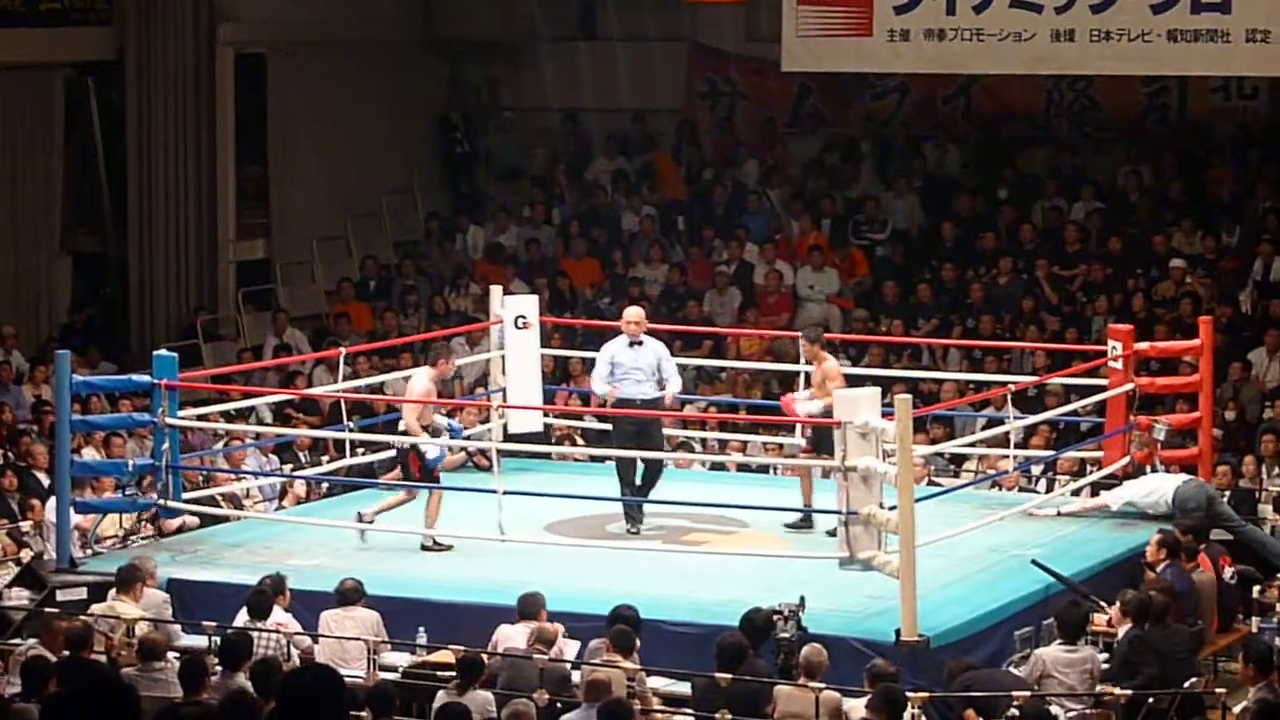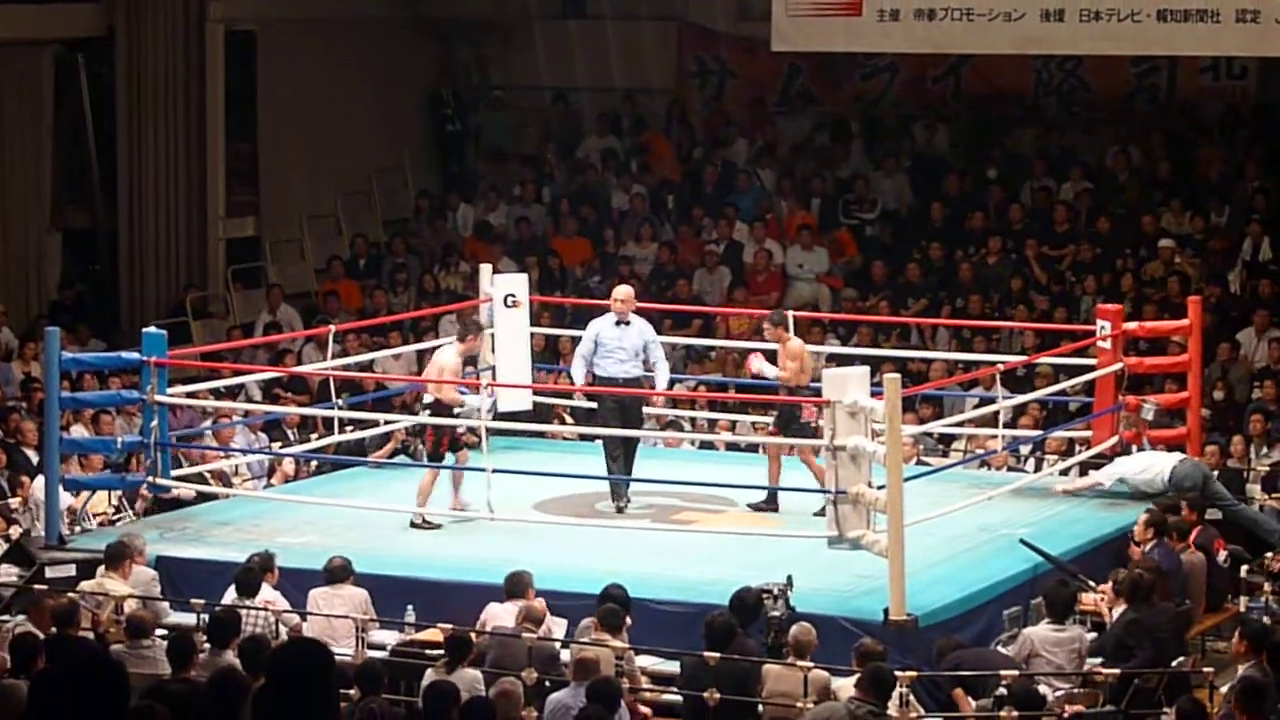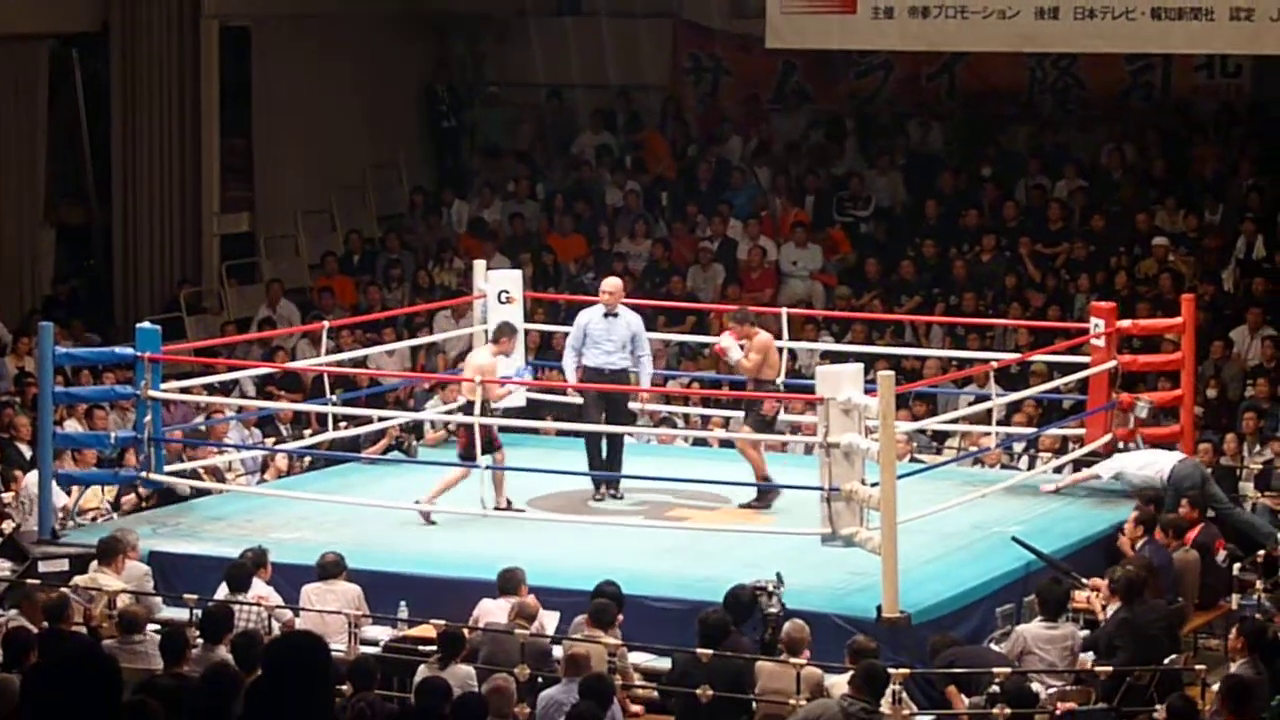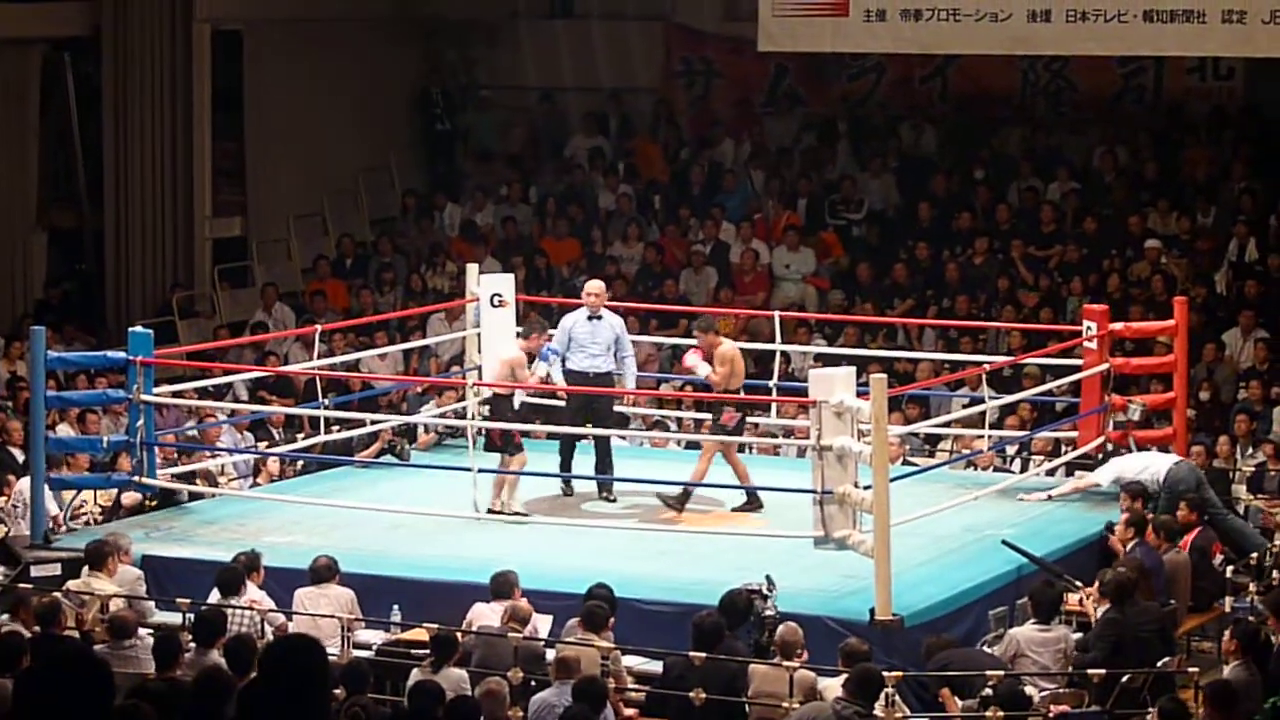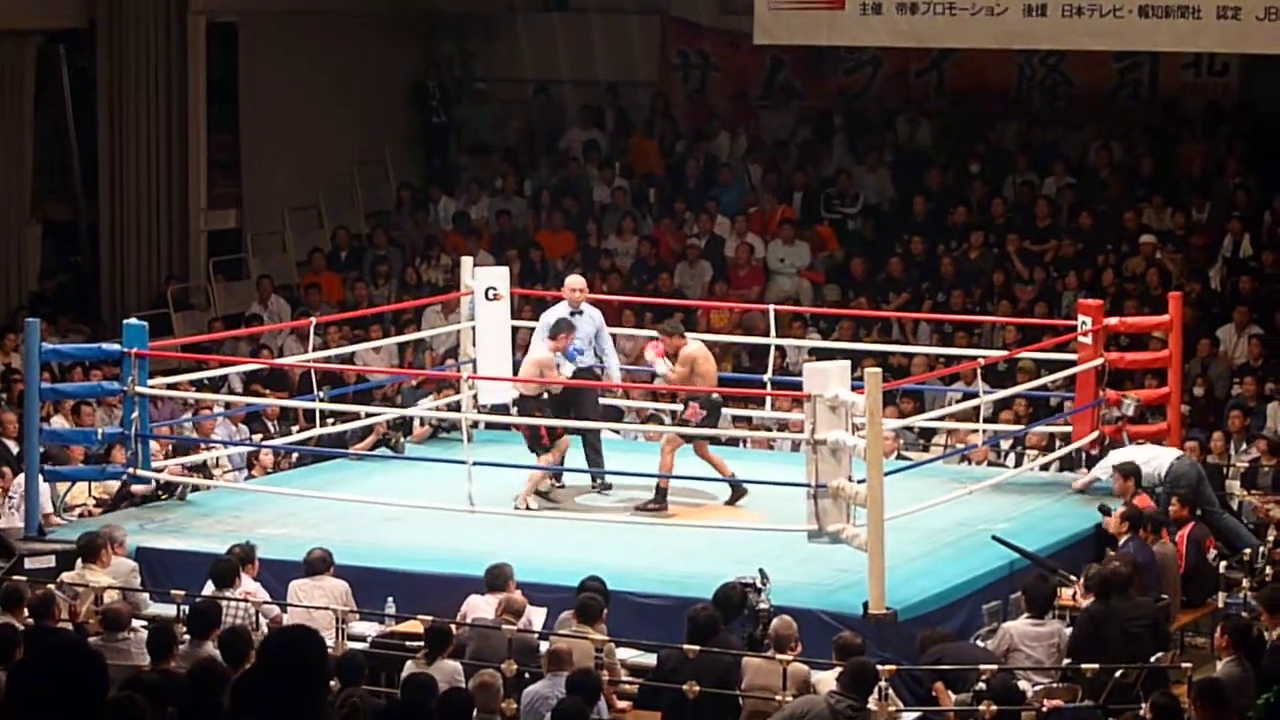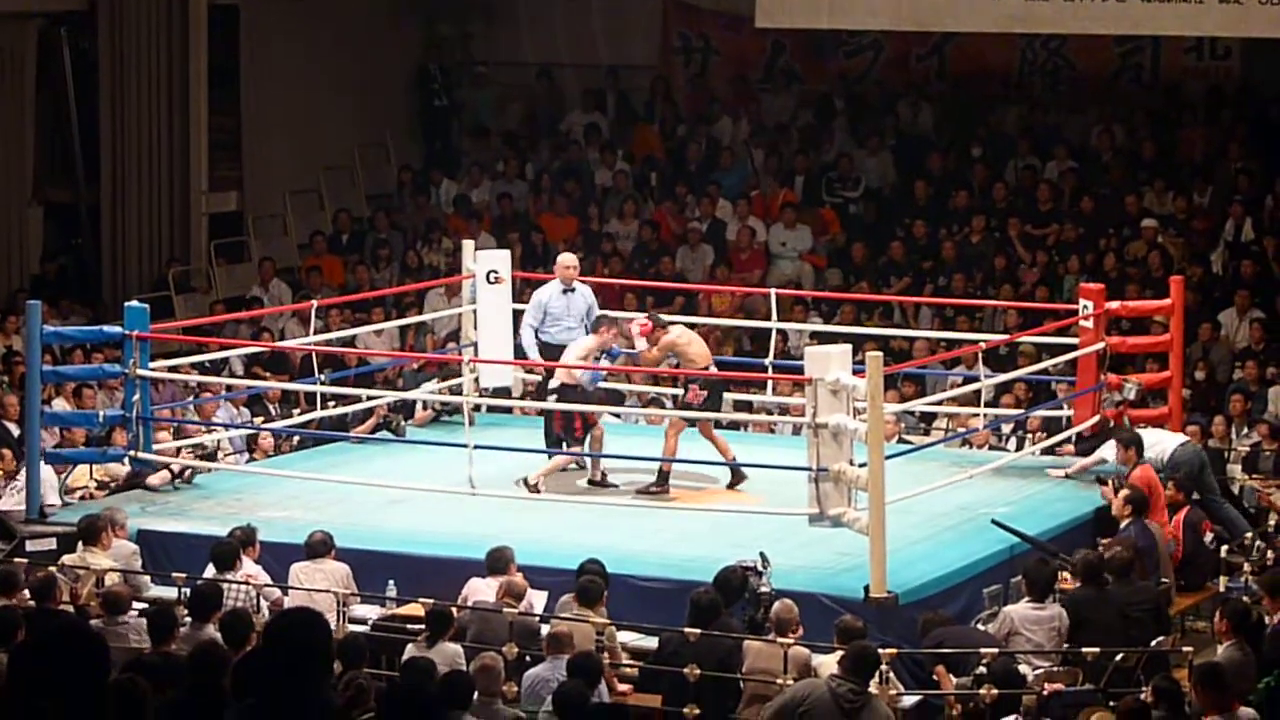
dt=0.2s
person 1, frame 1
left shoulder: (1124, 491)
right shoulder: (1144, 481)
left elbow: (1087, 506)
left wrist: (1055, 511)
left hip: (1185, 497)
right hip: (1198, 486)
right knee: (1241, 527)
person 1, frame 2
left shoulder: (1117, 467)
right shoulder: (1135, 459)
left elbow: (1080, 484)
left wrist: (1061, 488)
left hip: (1181, 477)
right hip: (1193, 465)
right knee: (1234, 508)
person 1, frame 3
left shoulder: (1116, 462)
right shoulder: (1129, 457)
left elbow: (1082, 476)
left wrist: (1056, 486)
left hip: (1179, 474)
right hip: (1191, 465)
right knee: (1228, 510)
person 1, frame 4
left shoulder: (1113, 467)
right shoulder: (1127, 460)
left elbow: (1079, 485)
left wrist: (1046, 495)
left hip: (1175, 478)
right hip: (1187, 468)
right knee: (1220, 515)
right ankle: (1262, 549)
person 1, frame 5
left shoulder: (1111, 458)
right shoulder: (1127, 452)
left elbow: (1083, 484)
left wrist: (1075, 486)
left hip: (1176, 473)
right hip: (1187, 463)
right knee: (1215, 514)
right ankle: (1257, 551)
person 1, frame 6
left shoulder: (1116, 443)
right shoulder: (1133, 435)
left elbow: (1088, 462)
left wrist: (1065, 472)
left hip: (1179, 457)
right hip: (1194, 449)
right knee: (1215, 500)
person 2, frame 1
left shoulder: (657, 348)
right shoulder: (610, 349)
left elbow: (673, 377)
right elbow: (597, 380)
left wrist: (671, 391)
right wrist: (606, 391)
left hip: (651, 408)
right hip: (623, 408)
left knee: (656, 462)
right knee: (626, 466)
left ankle: (638, 501)
right ankle: (632, 518)
person 2, frame 2
left shoulder: (644, 328)
right shoulder: (597, 326)
left elbow: (659, 360)
right elbow: (581, 356)
left wrist: (661, 386)
right wrist: (580, 380)
left hip: (633, 386)
right hip: (606, 386)
left knee: (631, 441)
right knee: (612, 442)
left ankle: (623, 488)
right ankle: (618, 494)
person 2, frame 3
left shoulder: (633, 320)
right shoulder: (586, 317)
left elbow: (643, 354)
right elbow: (572, 349)
left wrist: (644, 385)
right wrist: (571, 378)
left hip: (619, 378)
right hip: (593, 376)
left knee: (617, 432)
right knee: (593, 428)
left ankle: (613, 483)
right ankle: (599, 482)
person 2, frame 4
left shoulder: (616, 322)
right shoulder: (570, 321)
left elbow: (626, 355)
right elbow: (556, 353)
left wrist: (630, 385)
right wrist: (559, 380)
left hip: (603, 381)
right hip: (576, 380)
left knee: (603, 435)
right knee: (571, 432)
left ankle: (605, 486)
right ankle: (566, 480)
person 2, frame 5
left shoulder: (595, 316)
right shoulder: (551, 316)
left elbow: (606, 348)
left wrist: (615, 375)
left hip: (586, 374)
left ankle: (598, 477)
right ankle: (555, 473)
person 2, frame 6
left shoulder: (586, 293)
right shoulder: (543, 294)
left elbow: (595, 324)
right elbow: (527, 328)
right wrist: (534, 357)
right hip: (552, 353)
right ankle: (555, 453)
person 3, frame 1
left shoulder: (423, 377)
right shoulder: (424, 385)
right elbow: (410, 420)
left wrist: (445, 423)
right wrist: (429, 446)
left hip: (413, 440)
right hip: (414, 440)
left knee: (410, 493)
right knee: (436, 490)
left ankle: (368, 515)
right ankle: (428, 540)
person 3, frame 2
left shoulder: (445, 351)
right shoulder: (453, 360)
left elbow: (425, 377)
right elbow: (447, 396)
right wrist: (478, 402)
left hip: (438, 410)
right hip: (438, 412)
left knee: (462, 455)
right knee: (434, 467)
left ankle: (457, 503)
right ankle: (418, 517)
person 3, frame 3
left shoulder: (479, 354)
right shoulder: (487, 362)
right elbow: (494, 396)
right wrist: (515, 384)
left hip: (476, 412)
right hip: (473, 413)
left knee: (499, 456)
right knee: (465, 468)
left ankle: (501, 503)
right ankle: (426, 503)
person 3, frame 4
left shoulder: (510, 349)
right shoulder: (517, 355)
right elbow: (527, 386)
left wrist: (538, 364)
left hip: (500, 405)
right hip: (499, 407)
left knee: (508, 459)
right knee: (519, 458)
left ankle: (496, 504)
right ankle: (509, 505)
person 3, frame 5
left shoulder: (541, 348)
right shoulder: (545, 356)
left elbow: (549, 382)
right elbow: (555, 387)
left wrist: (563, 362)
right wrist: (569, 366)
left hip: (537, 403)
right hip: (529, 407)
left knee: (562, 442)
right knee: (546, 459)
left ankle: (541, 486)
right ankle: (523, 502)
person 3, frame 6
left shoulder: (590, 348)
right shoulder: (589, 344)
left elbow: (590, 377)
right elbow: (568, 361)
left wrist: (606, 361)
right wrist: (583, 375)
left hip: (574, 394)
right hip: (564, 395)
left knee: (597, 431)
right knee: (574, 450)
left ankle: (596, 476)
right ankle: (534, 479)
person 4, frame 1
left shoulder: (830, 366)
right shoulder: (817, 363)
left elbow: (833, 399)
left wrist: (805, 408)
right wrist: (798, 398)
right hip: (819, 421)
right knee: (803, 467)
right ankle: (807, 517)
person 4, frame 2
left shoulder: (794, 346)
right shoulder: (782, 346)
left elbow: (789, 378)
left wrist: (763, 367)
right wrist: (760, 367)
left hip: (801, 404)
right hip: (787, 403)
left knee: (806, 456)
right knee: (772, 450)
right ankle: (771, 500)
person 4, frame 3
left shoulder: (762, 340)
right shoulder: (752, 340)
left elbow: (749, 370)
right elbow: (747, 368)
left wrist: (733, 348)
right wrist: (727, 353)
left hip: (765, 398)
right hip: (756, 395)
left knee: (743, 443)
right knee: (753, 447)
left ankle: (769, 486)
right ankle: (763, 493)
person 4, frame 4
left shoulder: (725, 351)
right shoulder: (721, 348)
left elbow: (718, 383)
right elbow: (718, 378)
left wrist: (698, 365)
right wrist: (697, 366)
left hip: (729, 407)
right hip: (728, 405)
left knee: (706, 453)
right knee: (729, 454)
left ankle: (681, 499)
right ankle: (753, 499)
person 4, frame 5
left shoulder: (687, 352)
right shoulder: (695, 346)
left elbow: (674, 381)
right elbow: (688, 376)
left wrist: (656, 361)
right wrist: (664, 362)
left hip: (699, 404)
right hip: (709, 402)
left knee: (668, 447)
right knee: (702, 450)
left ankle: (660, 499)
right ankle: (737, 487)
person 4, frame 6
left shoulder: (669, 339)
right shoulder: (677, 329)
left elbow: (647, 362)
left wrist: (639, 337)
right wrist: (643, 337)
left hip: (700, 384)
right hip: (712, 380)
left knee: (672, 431)
right knee: (707, 431)
left ankle: (661, 482)
right ankle: (736, 471)
